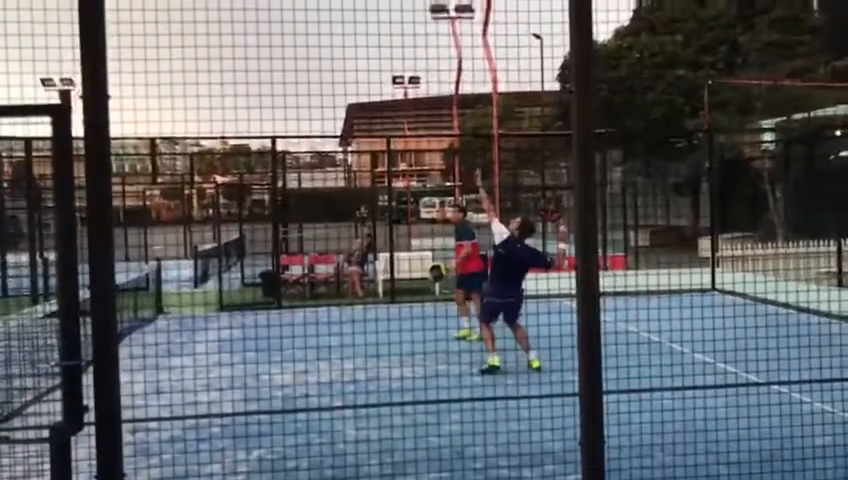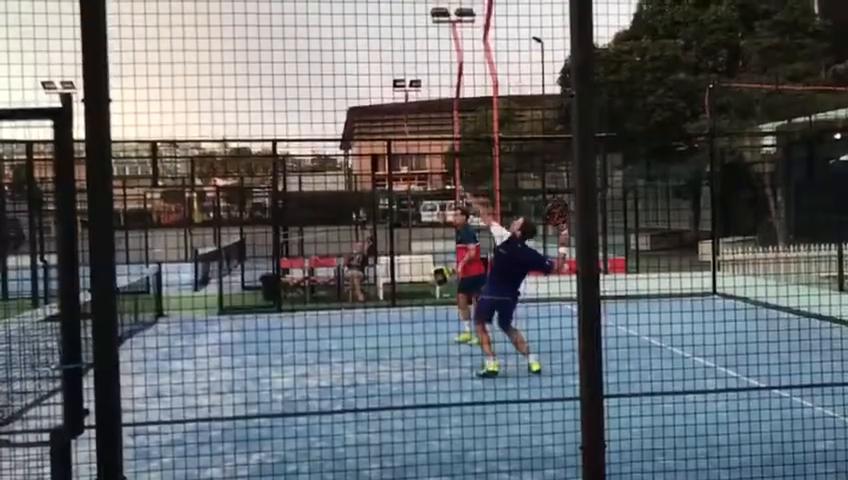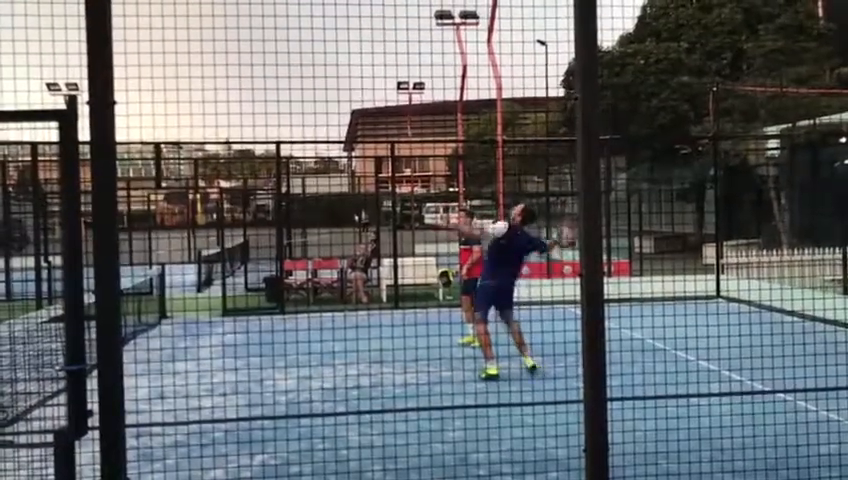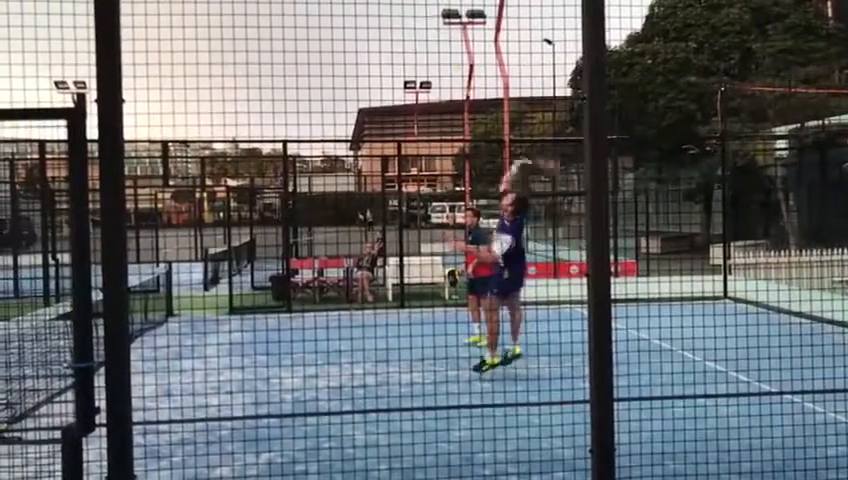
dt=1s
person 1, frame 1
left shoulder: (504, 239)
right shoulder: (531, 253)
left elbow: (490, 211)
right elbow: (554, 263)
left wrist: (480, 186)
left hip: (495, 295)
right hip: (514, 296)
left knee: (485, 323)
right knee: (513, 324)
left ankle: (493, 360)
right ankle: (532, 358)
person 1, frame 2
left shoulder: (505, 239)
right shoulder: (531, 255)
left elbow: (486, 218)
right elbow: (553, 268)
left wrist: (472, 201)
left hip: (491, 293)
right hip: (510, 296)
left knee: (480, 324)
right knee: (507, 326)
left ankle: (491, 364)
right ankle: (532, 361)
person 1, frame 3
left shoulder: (506, 229)
right shoulder: (529, 240)
left elbow: (479, 233)
right elbow: (547, 247)
left wrist: (458, 226)
left hip: (489, 282)
right hip: (508, 284)
left knee: (480, 322)
right knee: (509, 320)
left ankle: (491, 367)
right ankle: (528, 359)
person 1, frame 4
left shoulder: (507, 233)
right shoulder: (515, 216)
left elbow: (491, 257)
right elbow: (505, 185)
right wrist: (515, 166)
left hip: (507, 272)
right hip: (514, 269)
left knee: (490, 310)
right knee: (513, 307)
left ankle: (492, 356)
right ankle: (514, 347)
person 2, frame 1
left shoulder: (465, 228)
right shoulder: (460, 227)
left elbow: (468, 249)
left wrist: (457, 261)
right wrist: (456, 262)
left hip: (474, 270)
right hip: (465, 270)
left knee: (476, 300)
right knee: (460, 298)
right ankle: (466, 329)
person 2, frame 2
left shoulder: (468, 231)
right shoulder: (460, 231)
left elbow: (472, 252)
left wrist: (461, 264)
right wrist: (458, 266)
left hip: (474, 273)
right hip: (466, 273)
left knee: (477, 303)
right knee: (462, 301)
right ankle: (467, 333)
person 2, frame 3
right shoulder: (462, 234)
left elbow: (477, 253)
left wrist: (466, 266)
right wrist: (462, 268)
left hip: (476, 274)
right hip: (467, 274)
right knee: (465, 303)
right ankle: (472, 335)
person 2, frame 4
left shoulder: (481, 233)
right shoulder: (469, 233)
left wrist: (472, 265)
right wrist: (467, 265)
left hip: (483, 273)
right hip: (472, 273)
left knee: (485, 302)
right knee: (472, 301)
right ankle: (477, 334)
